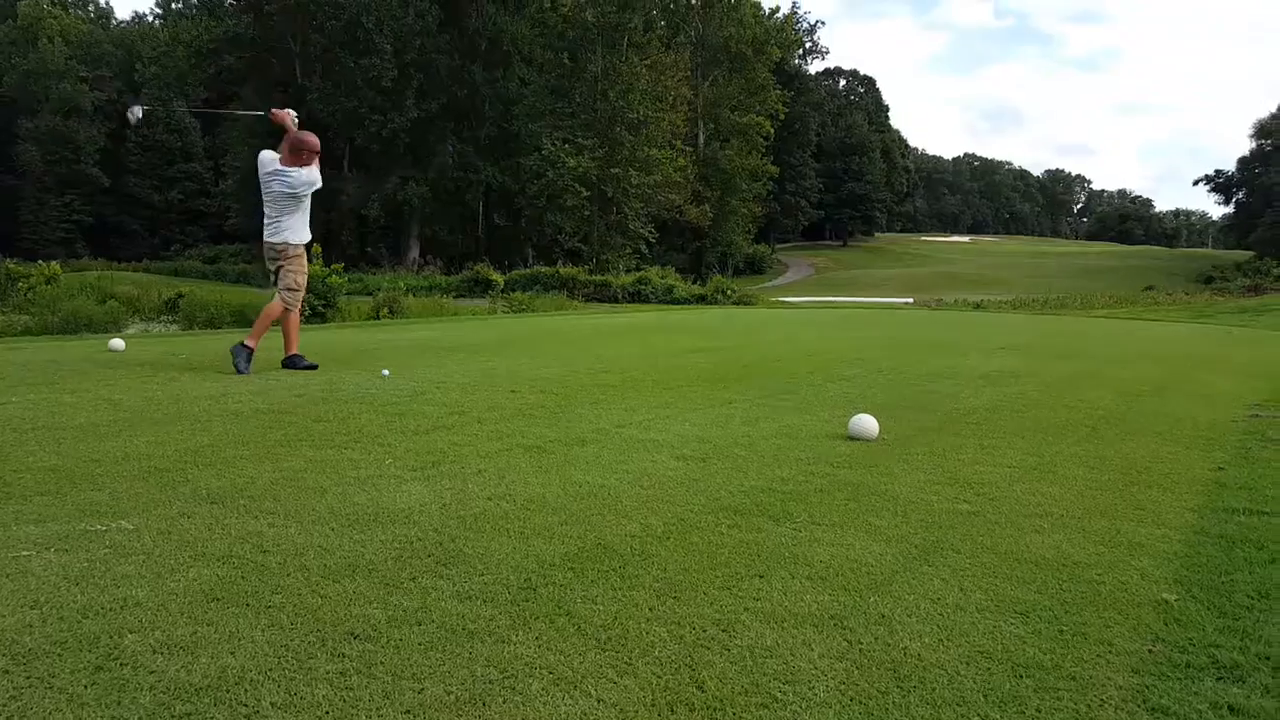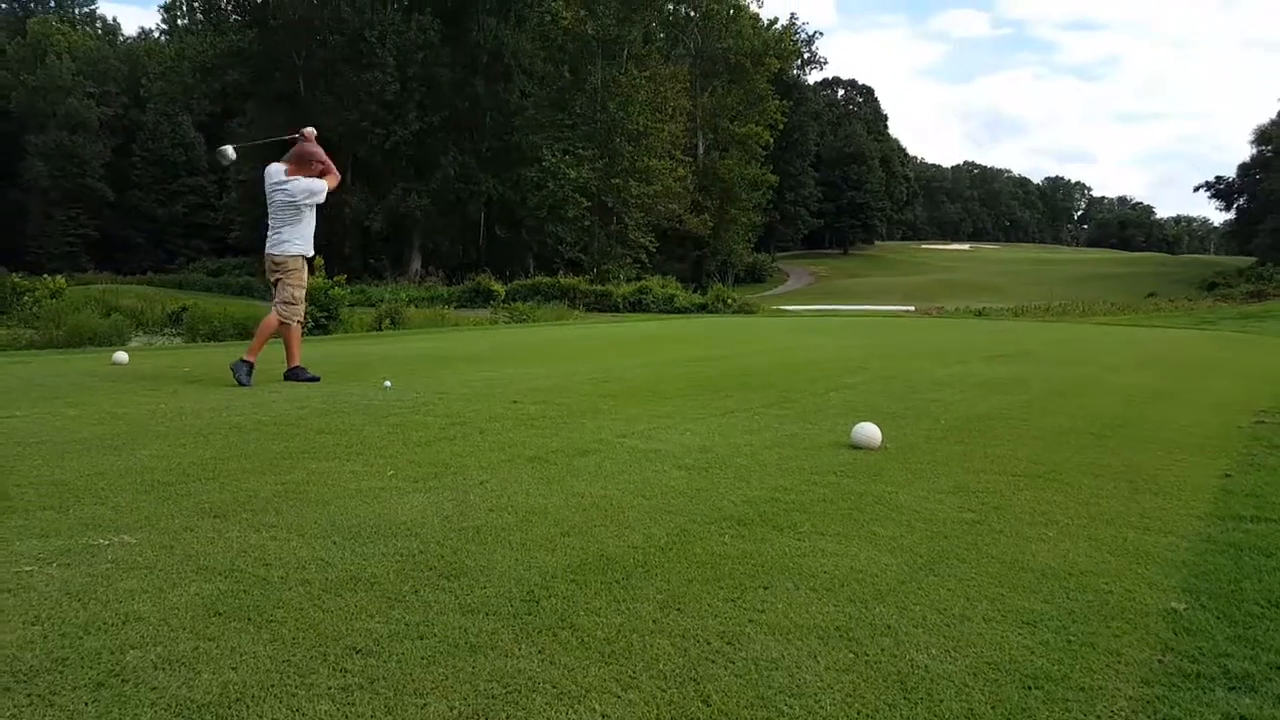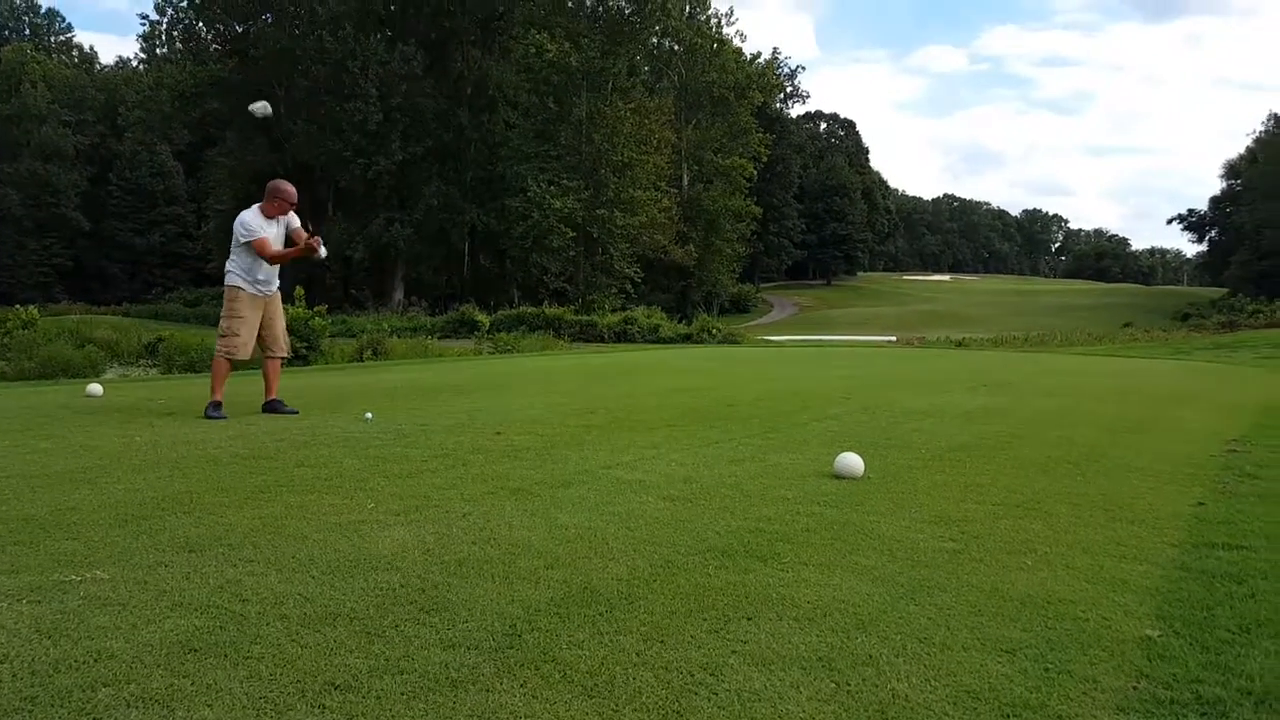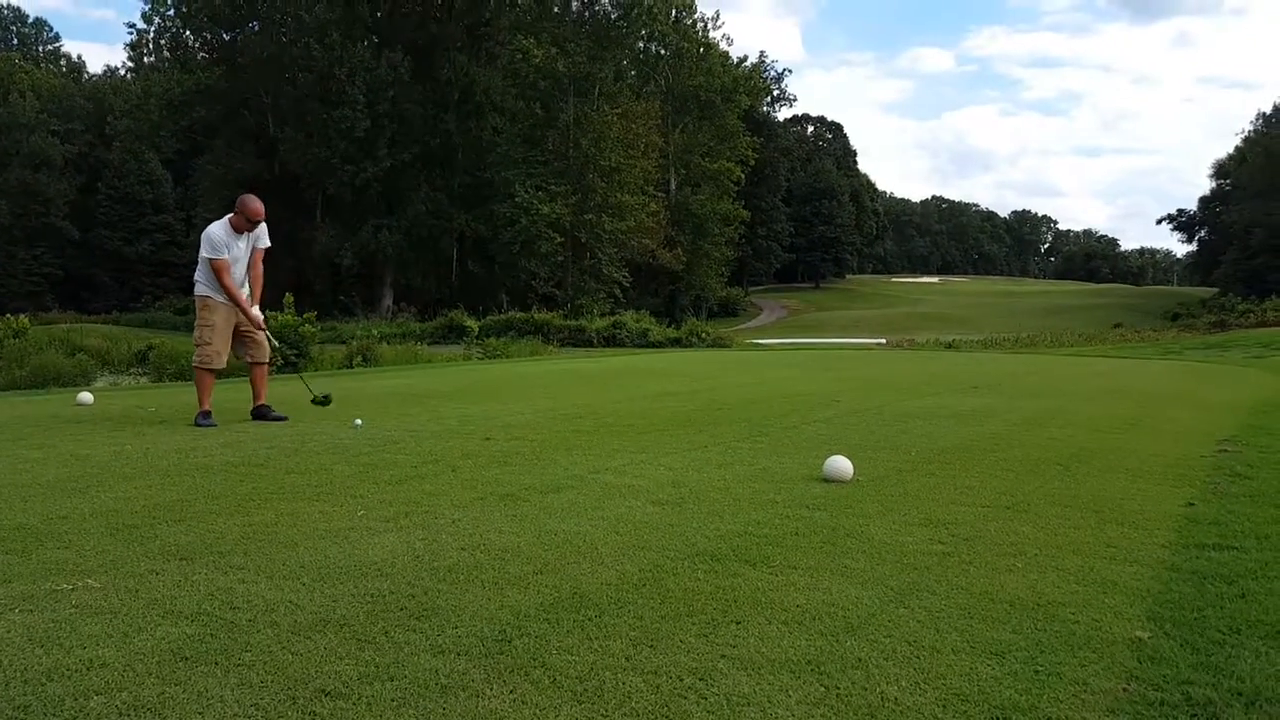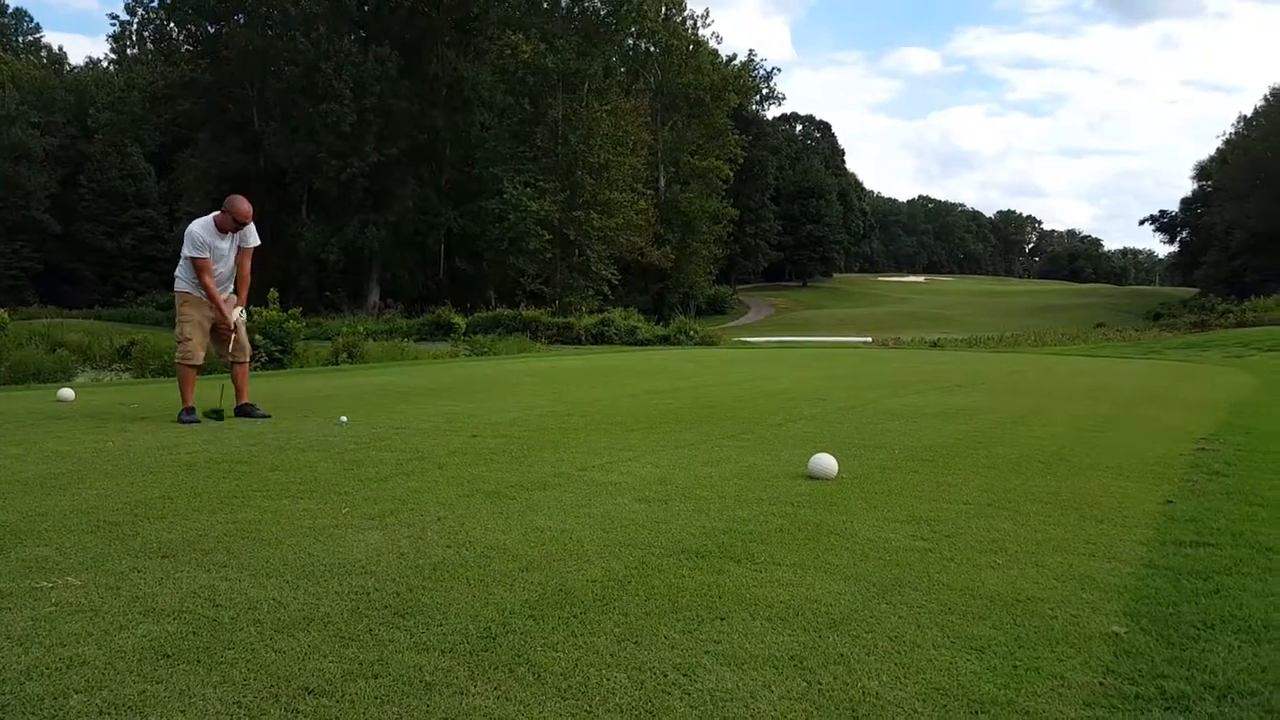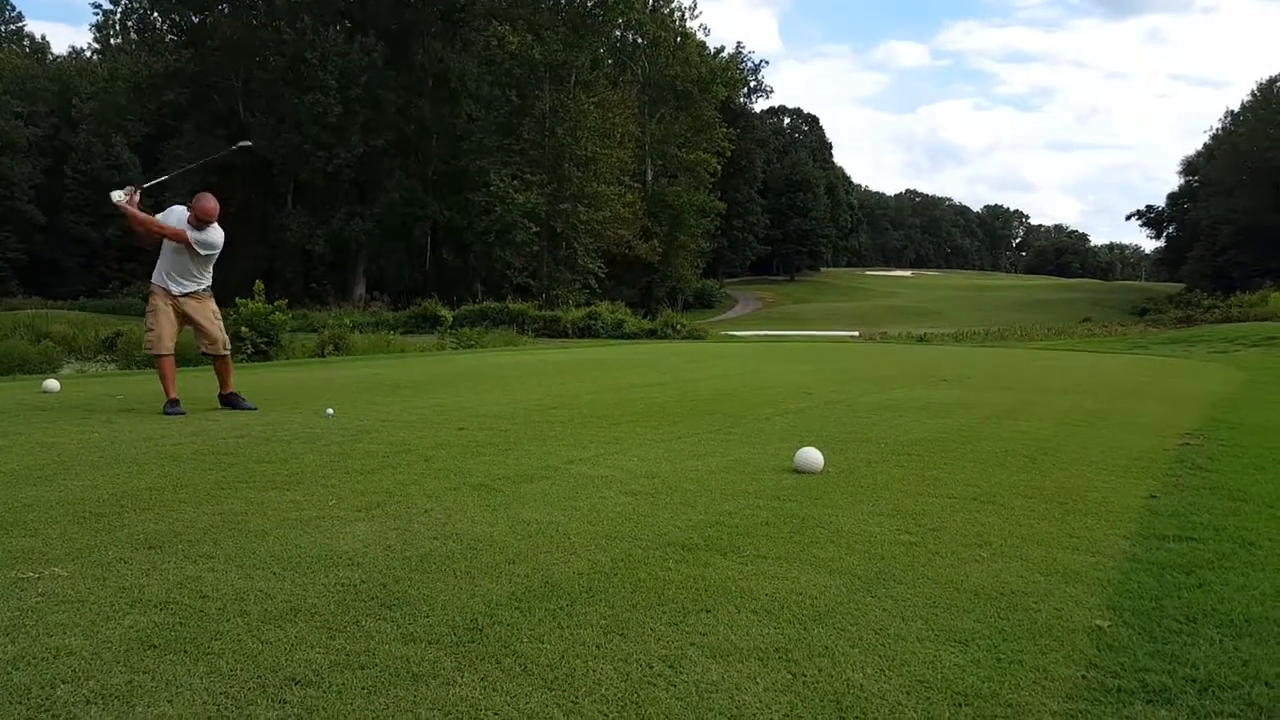
dt=0.5s
person 1, frame 1
left shoulder: (265, 160)
right shoulder: (307, 177)
right elbow: (314, 160)
left wrist: (287, 128)
right wrist: (290, 125)
left hip: (277, 241)
right hip: (291, 245)
left knee: (292, 299)
right knee: (286, 298)
left ankle: (291, 354)
right ankle: (247, 346)
person 1, frame 2
left shoulder: (274, 172)
right shoulder: (307, 187)
left elbow: (288, 162)
right elbow: (334, 178)
left wrist: (304, 143)
right wrist: (313, 145)
left hip: (282, 253)
right hip: (290, 255)
left knee: (294, 312)
right knee: (283, 311)
left ankle: (293, 366)
right ankle: (246, 361)
person 1, frame 3
left shoulder: (286, 218)
right shoulder: (247, 220)
left elbow: (301, 238)
right elbow: (270, 256)
left wrist: (311, 245)
right wrist: (301, 250)
left hip: (270, 291)
right hip: (241, 289)
left knee: (276, 346)
right knee: (230, 345)
left ankle: (271, 399)
right ankle: (215, 401)
person 1, frame 4
left shoulder: (259, 229)
right shoulder: (214, 234)
left elbow: (256, 267)
right elbow: (224, 279)
left wrist: (255, 305)
right wrist: (248, 313)
left hip: (242, 297)
right hip: (213, 298)
left knee: (259, 350)
right knee: (208, 355)
left ankle: (260, 406)
right ankle: (204, 411)
person 1, frame 5
left shoulder: (246, 229)
right shoulder: (197, 231)
left elbow: (243, 268)
right elbow: (205, 278)
left wrist: (240, 306)
right wrist: (225, 315)
left hip: (225, 295)
right hip: (193, 294)
left knee: (241, 348)
right knee: (190, 351)
left ankle: (243, 404)
right ankle: (187, 408)
person 1, frame 6
left shoulder: (214, 238)
right shoulder: (174, 212)
left elbow: (159, 229)
right elbow: (146, 232)
left wrist: (129, 210)
right wrist: (132, 209)
left hip: (196, 295)
right hip: (162, 290)
left knee: (218, 342)
right knee: (161, 344)
left ankle: (228, 394)
right ankle: (172, 399)
